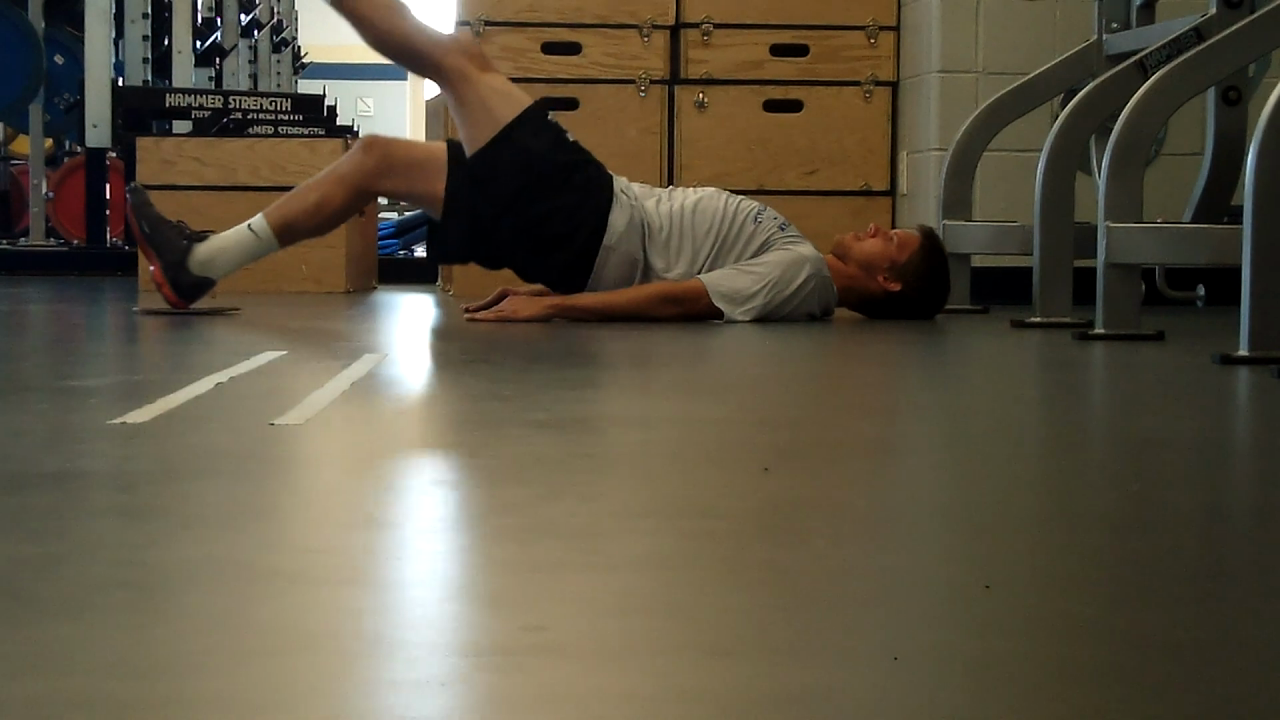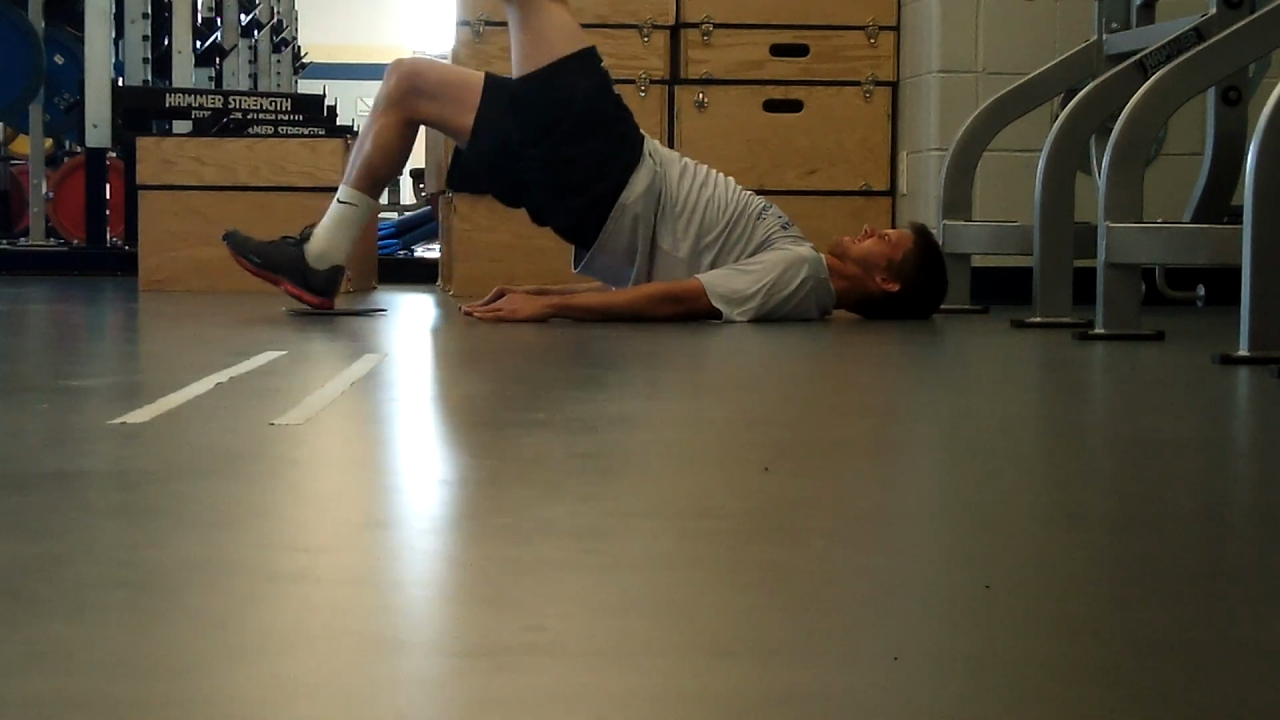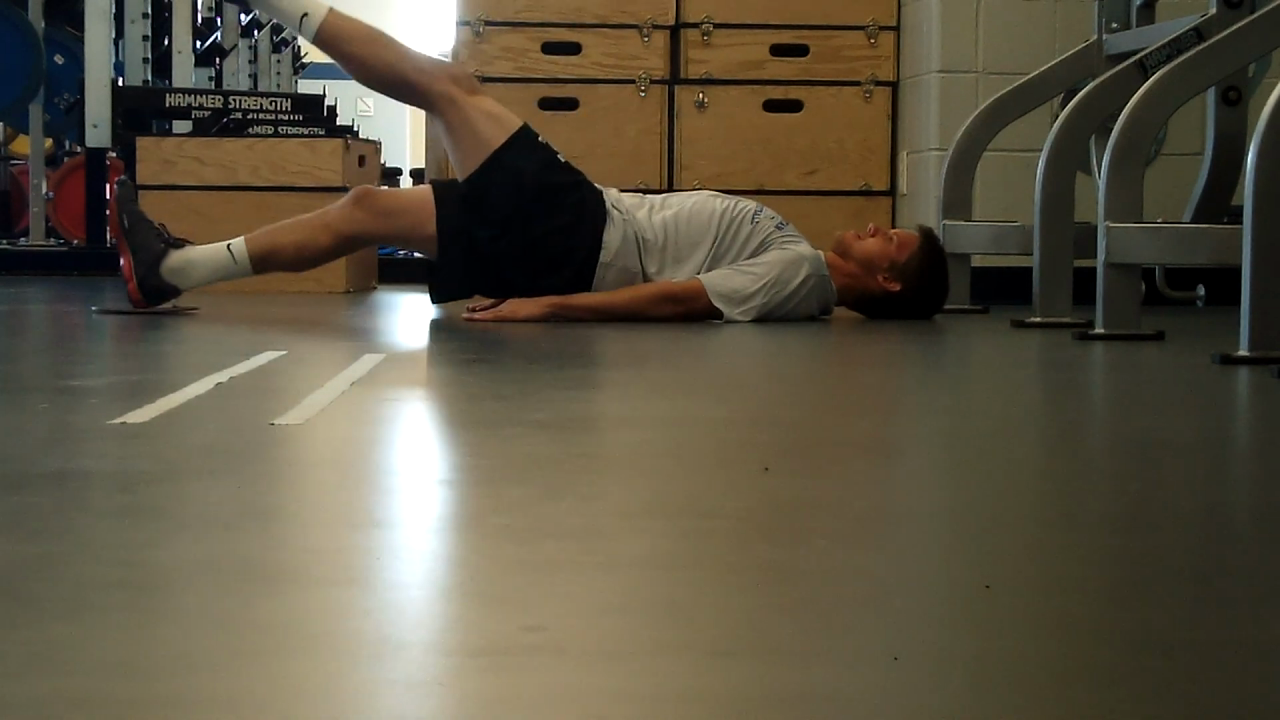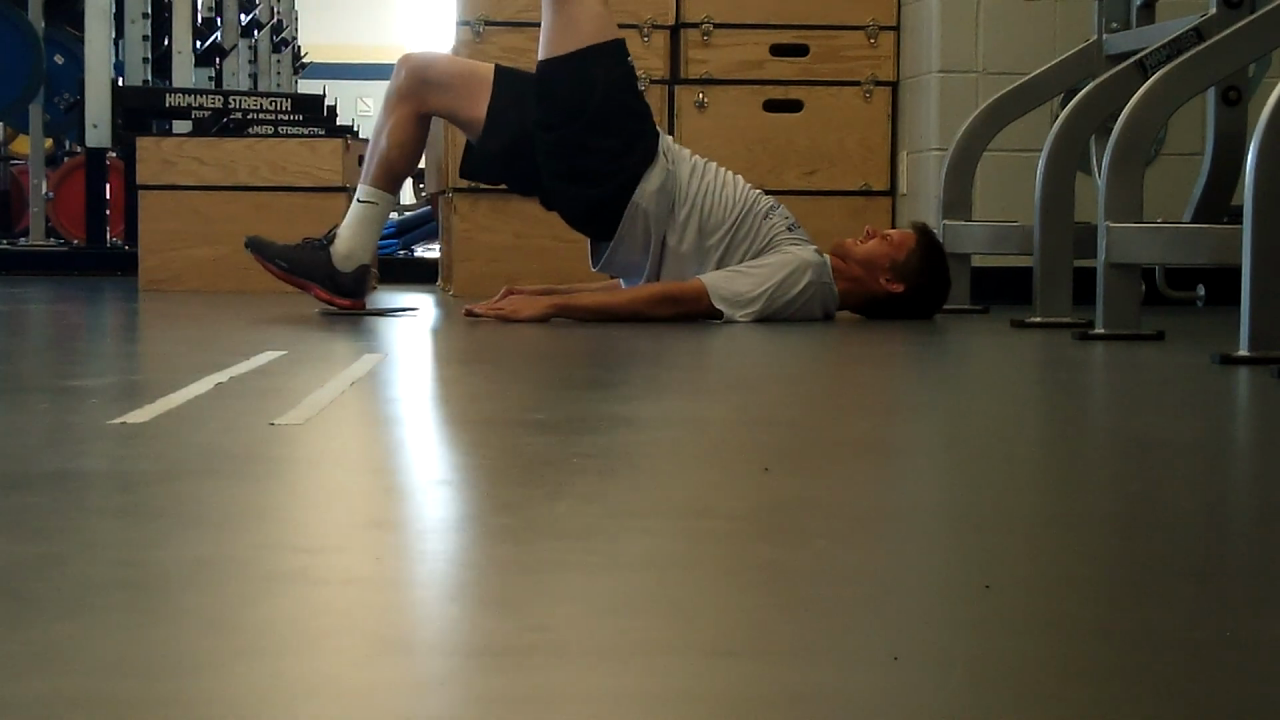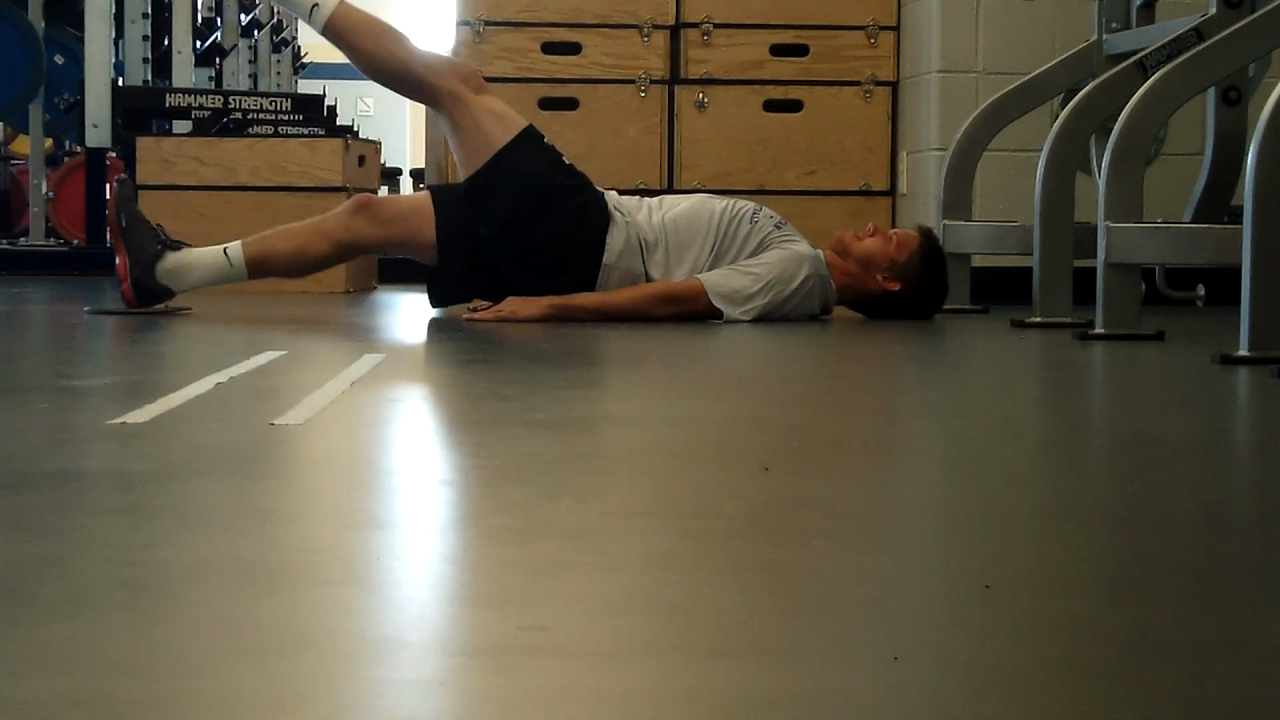
dt=1s
person 1, frame 1
left shoulder: (800, 272)
right shoulder: (795, 268)
left elbow: (677, 299)
left wrist: (549, 306)
right wrist: (554, 288)
left hip: (591, 225)
right hip: (597, 220)
right knee: (374, 156)
right ankle: (204, 263)
person 1, frame 2
left shoulder: (799, 274)
right shoulder: (798, 268)
left elbow: (677, 302)
left wrist: (551, 306)
right hip: (605, 181)
right knee: (409, 82)
right ankle: (321, 257)
person 1, frame 3
left shoulder: (799, 272)
right shoulder: (794, 265)
left elbow: (676, 299)
left wrist: (548, 305)
left hip: (583, 243)
right hip: (590, 226)
left knee: (450, 85)
right knee: (365, 210)
right ankle: (171, 272)
person 1, frame 4
left shoulder: (803, 277)
right shoulder: (799, 267)
left elbow: (680, 301)
left wrist: (555, 306)
right knee: (415, 78)
right ankle: (349, 258)
person 1, frame 5
left shoulder: (799, 272)
right shoulder: (795, 265)
left elbow: (676, 299)
left wrist: (549, 306)
left hip: (583, 247)
right hip: (590, 232)
left knee: (456, 83)
right knee: (366, 217)
right ankle: (167, 272)
